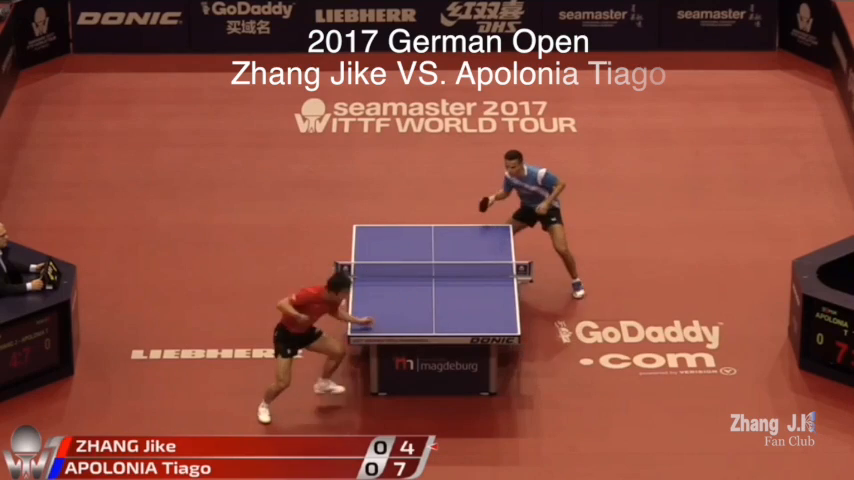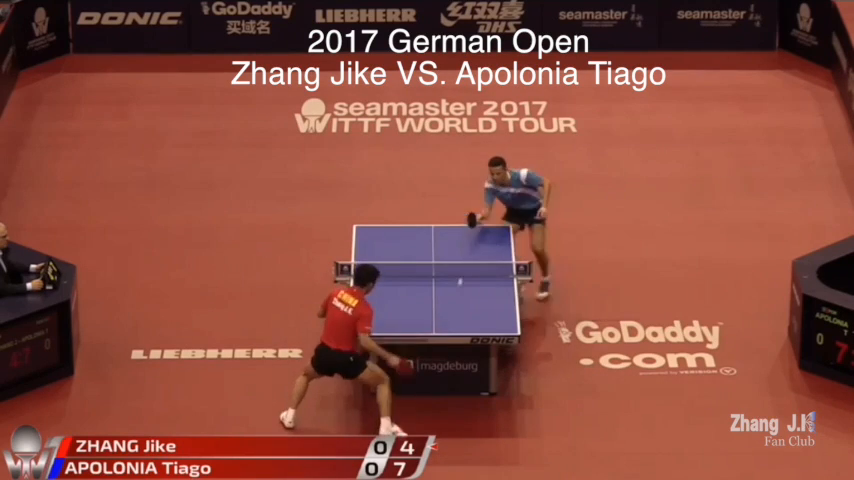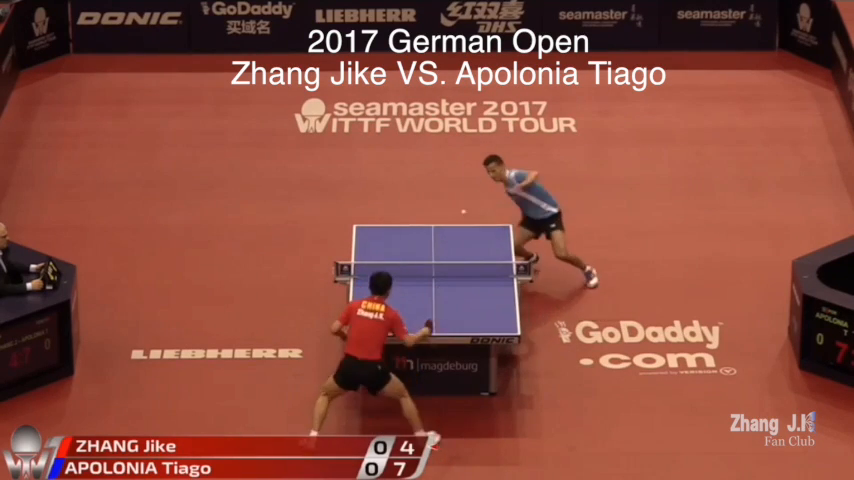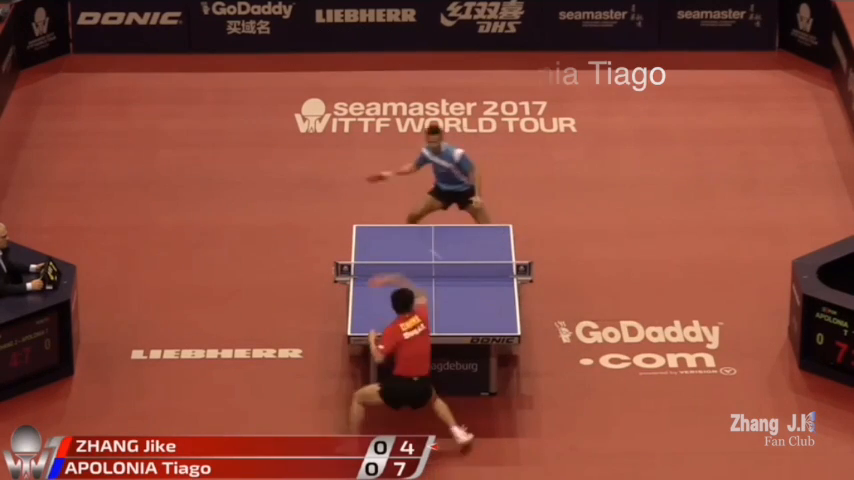
dt=1s
person 1, frame 1
left shoulder: (333, 299)
right shoulder: (313, 294)
left elbow: (337, 314)
right elbow: (281, 304)
left wrist: (359, 321)
right wrist: (298, 316)
left hip: (306, 331)
right hip: (286, 334)
left knee: (338, 351)
right knee: (282, 383)
left ankle: (323, 383)
right ankle: (264, 406)
person 1, frame 2
left shoulder: (336, 294)
right shoulder: (364, 309)
left elbow: (320, 314)
right elbow: (365, 342)
right wrist: (389, 357)
left hip: (324, 354)
right hip: (347, 359)
left knee: (305, 376)
right knee: (383, 381)
left ankle: (289, 416)
right ankle: (386, 427)
person 1, frame 3
left shoulder: (355, 306)
right shoulder: (391, 314)
left elbow: (334, 329)
right elbow: (409, 341)
left wrist: (346, 336)
right wrist: (424, 332)
left hip: (349, 366)
right hip: (373, 369)
left knee: (325, 395)
right knee: (403, 395)
left ankle: (314, 435)
right ankle: (421, 434)
person 1, frame 4
left shoulder: (393, 331)
right shoulder: (422, 317)
left elbow: (378, 359)
right elbow: (422, 298)
left wrist: (372, 341)
right wrist: (401, 281)
left hip: (399, 387)
right hip: (422, 387)
left knee: (358, 398)
right knee: (435, 401)
right ankle: (458, 431)
person 2, frame 1
left shoulder: (539, 174)
right shoulder: (509, 176)
left elbow: (561, 184)
right elbow: (504, 193)
left wrist: (547, 203)
right wrist: (494, 197)
left hip: (549, 208)
right hip: (528, 207)
left knee: (561, 248)
left ankle: (576, 282)
person 2, frame 2
left shoulder: (523, 175)
right shoulder: (491, 186)
left elbow: (546, 183)
right elbow: (487, 210)
left wrist: (544, 206)
right wrist: (480, 216)
left hip: (534, 208)
right hip: (515, 210)
left knee: (538, 249)
left ankle: (545, 280)
person 2, frame 3
left shoulder: (516, 176)
right shoulder: (508, 188)
left elbow: (534, 174)
left wrist: (521, 186)
left hip: (550, 215)
right hip: (531, 218)
left knee: (561, 255)
left ankle: (588, 270)
right ankle: (531, 258)
person 2, frame 4
left shoulder: (457, 154)
right shoulder: (426, 153)
left elbow: (474, 174)
right elbow: (413, 167)
left wrist: (478, 196)
right wrist: (391, 174)
left hip: (464, 190)
right hip: (442, 190)
right knee: (413, 216)
